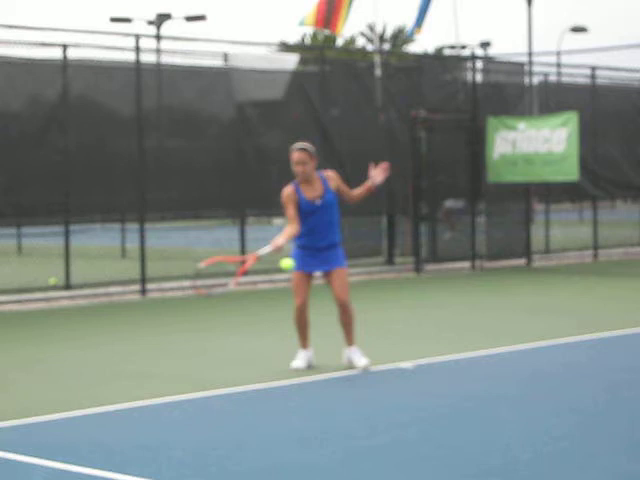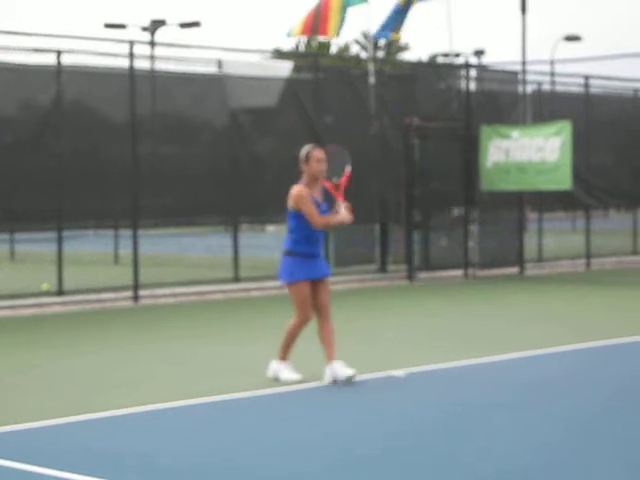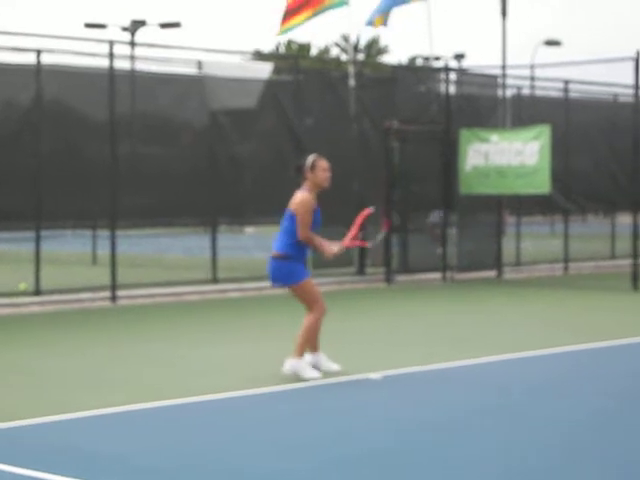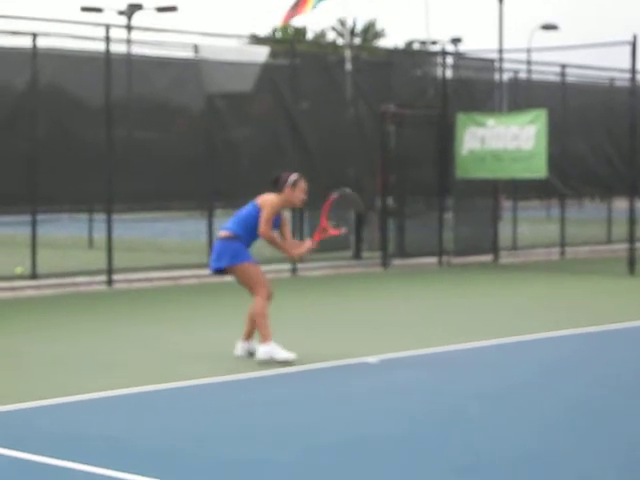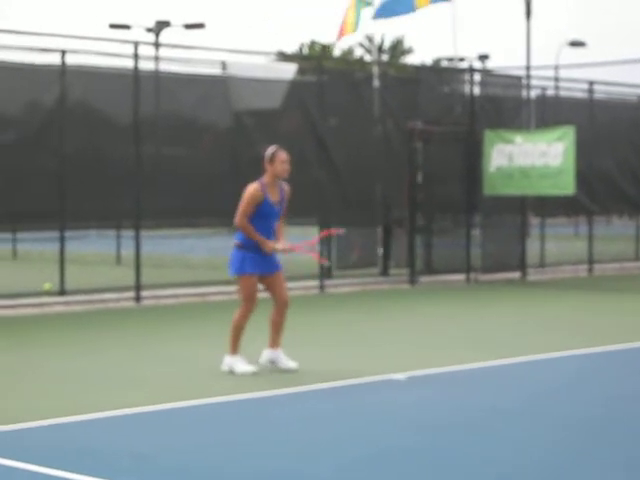
dt=0.7s
person 1, frame 1
left shoulder: (330, 177)
right shoulder: (289, 192)
left elbow: (351, 198)
right elbow: (293, 226)
left wrist: (372, 184)
right wrist: (281, 239)
left hip: (332, 250)
right hip: (305, 253)
left knee: (343, 300)
right knee: (300, 304)
left ankle: (352, 350)
right ankle: (305, 351)
person 1, frame 2
left shoulder: (319, 188)
right shoulder: (299, 191)
right elbow: (318, 223)
left wrist: (338, 214)
right wrist: (342, 219)
left hip: (316, 260)
right hip: (296, 261)
left knee: (324, 312)
right knee: (304, 316)
left ankle: (333, 366)
right ankle: (279, 363)
person 1, frame 3
left shoulder: (309, 196)
right shoulder: (304, 198)
right elbow: (303, 235)
left wrist: (327, 245)
right wrist: (325, 249)
left hip: (290, 261)
right hip: (286, 263)
left knee: (316, 307)
right knee: (317, 309)
left ankle: (313, 355)
right ankle: (295, 360)
person 1, frame 4
left shoulder: (281, 216)
right shoulder: (272, 200)
left elbow: (288, 243)
right elbow: (263, 232)
left wrist: (303, 246)
right wrist: (290, 251)
left hip: (233, 248)
right hip: (230, 245)
left knee: (265, 293)
right knee: (261, 293)
left ankle: (246, 342)
right ankle: (267, 345)
person 1, frame 5
left shoulder: (285, 190)
right shoulder: (255, 190)
right elbow: (240, 221)
left wrist: (280, 241)
right wrist: (265, 243)
left hip: (267, 255)
right hip: (247, 253)
left knee: (282, 301)
right knee: (248, 306)
left ankle: (272, 352)
right ankle: (232, 357)
